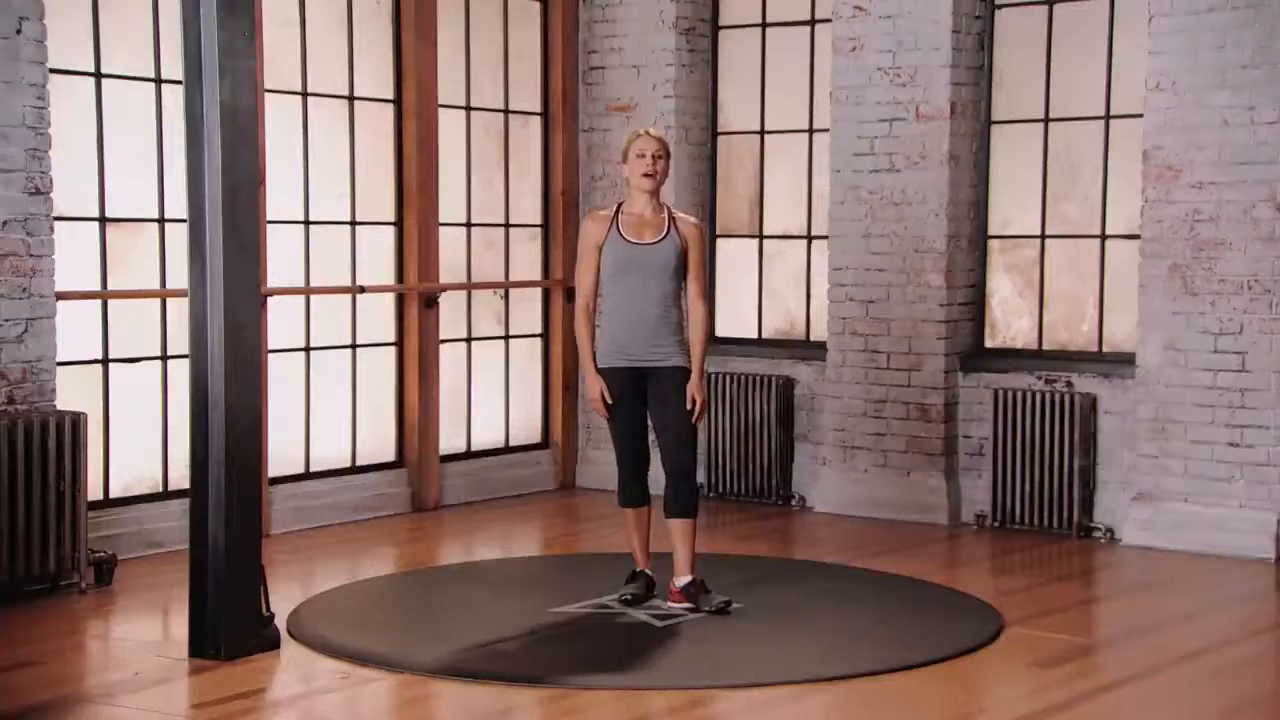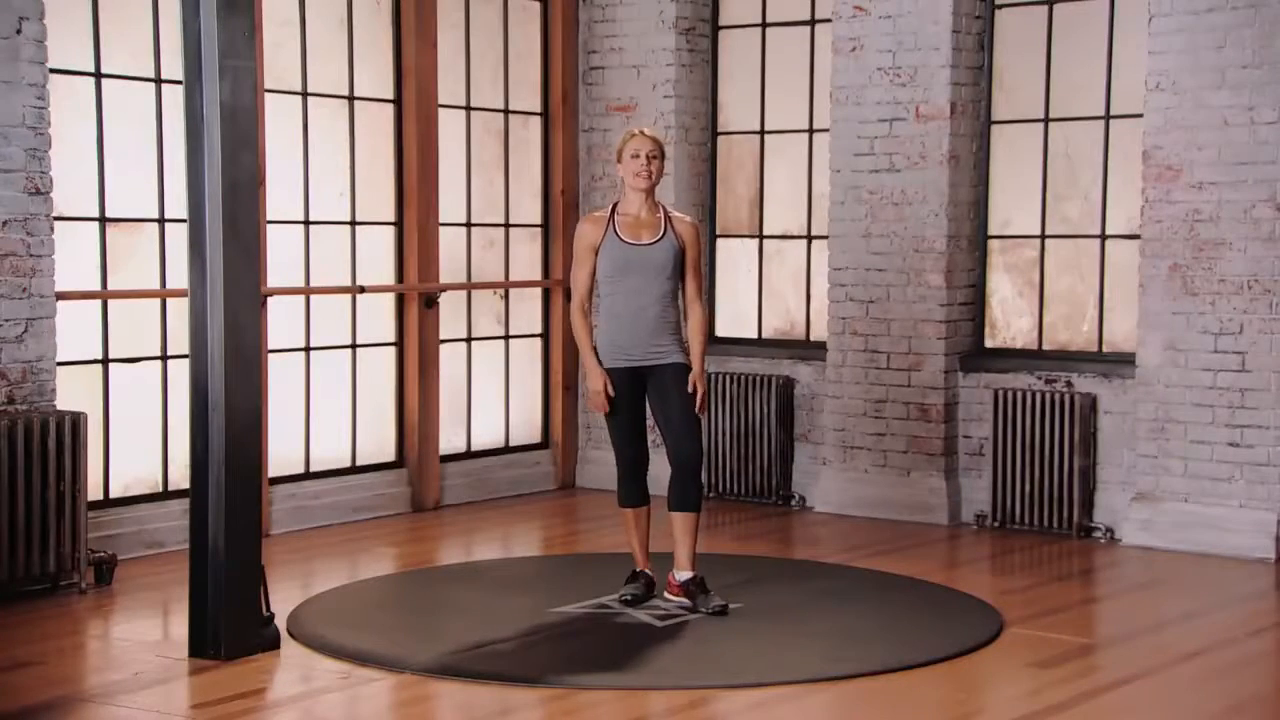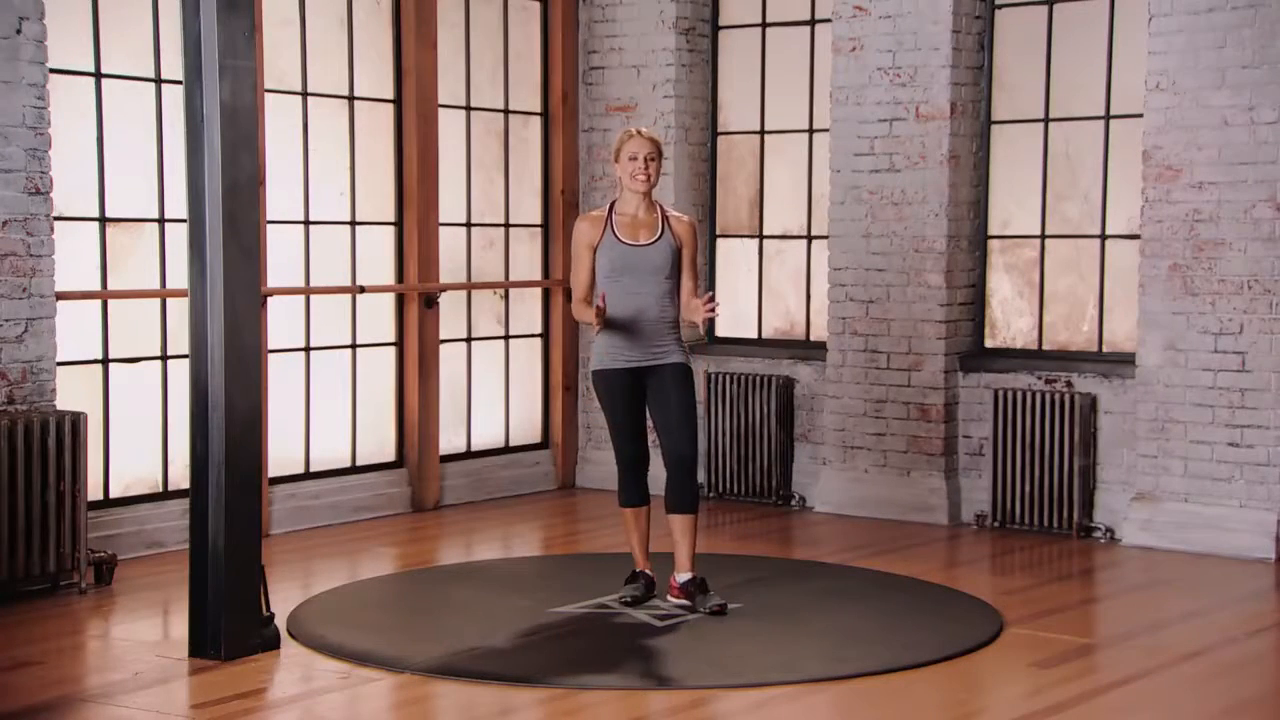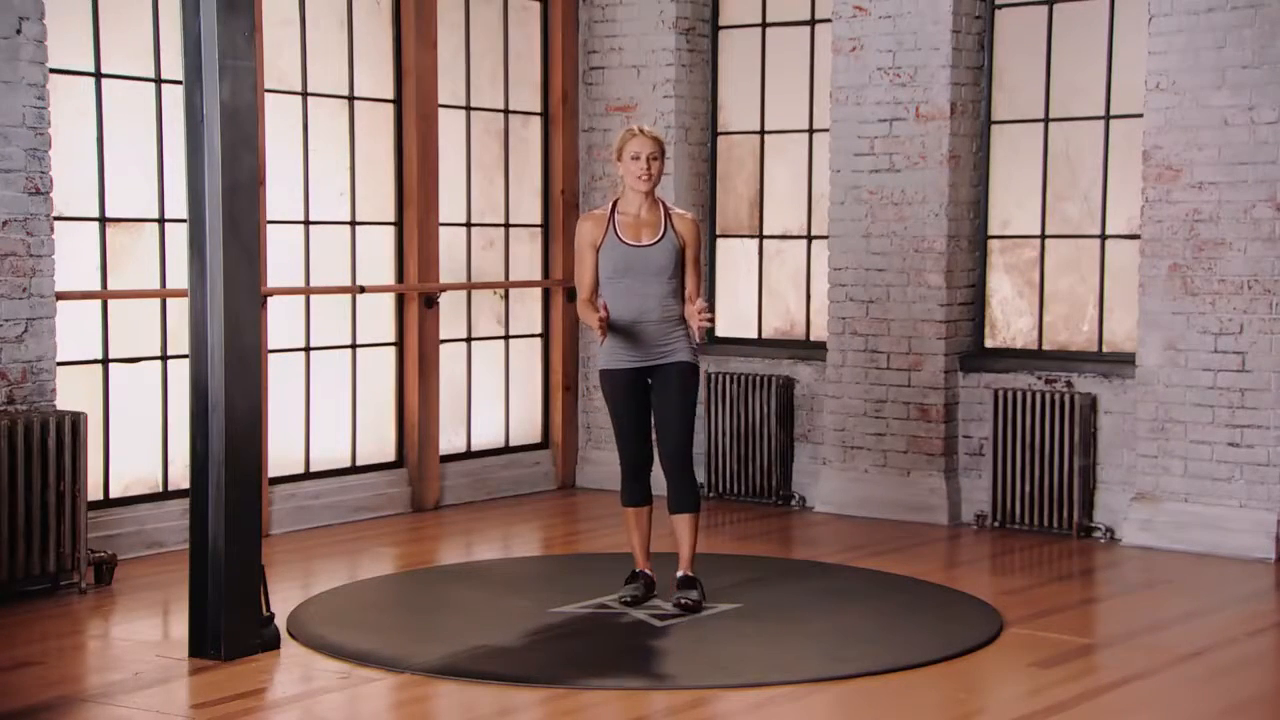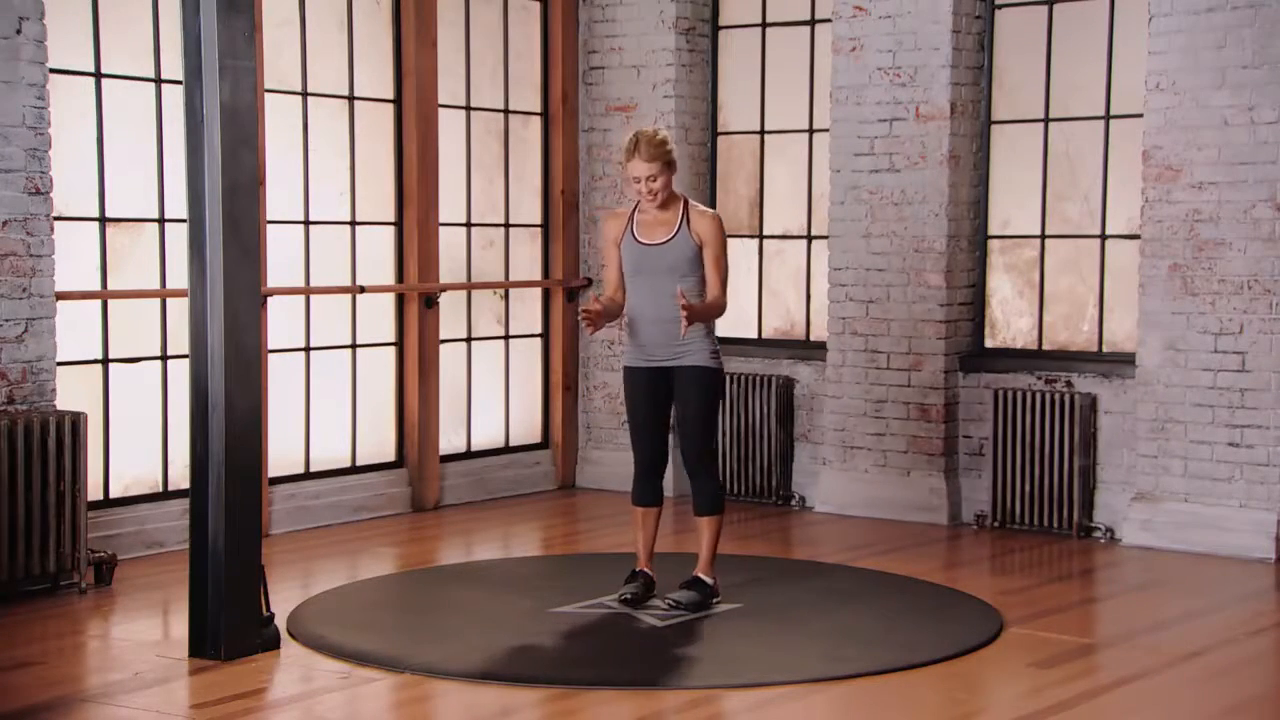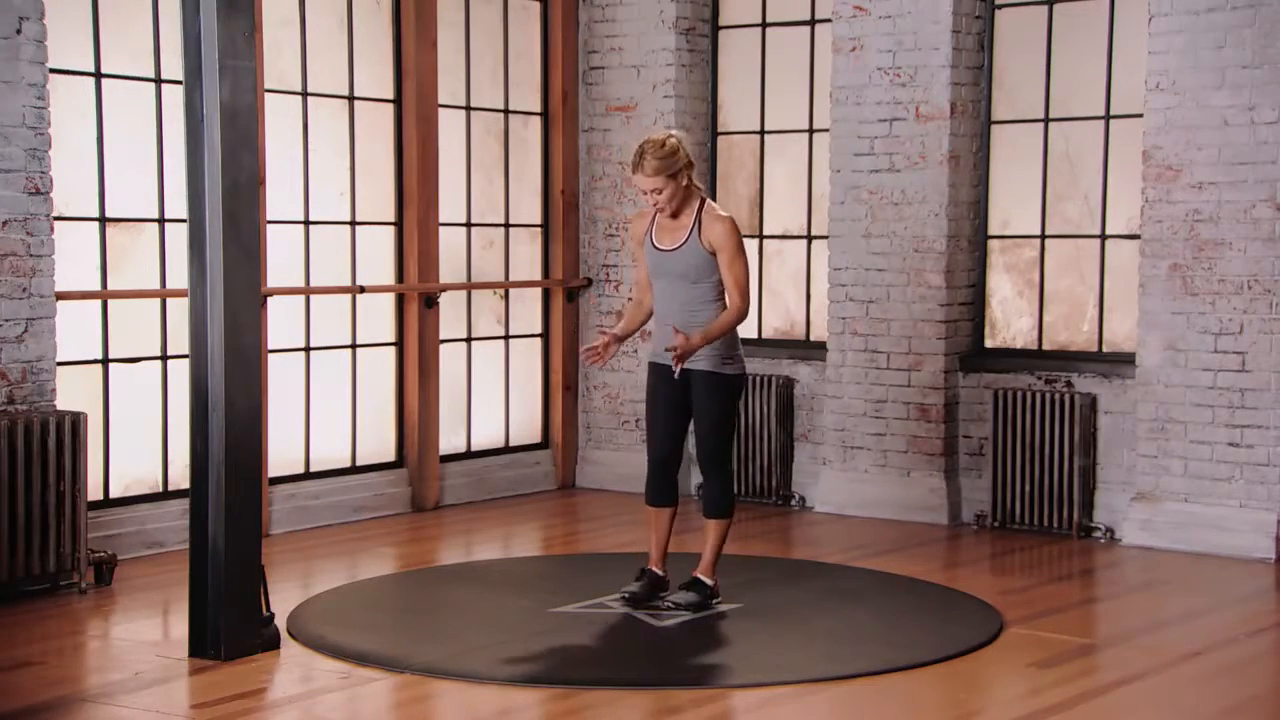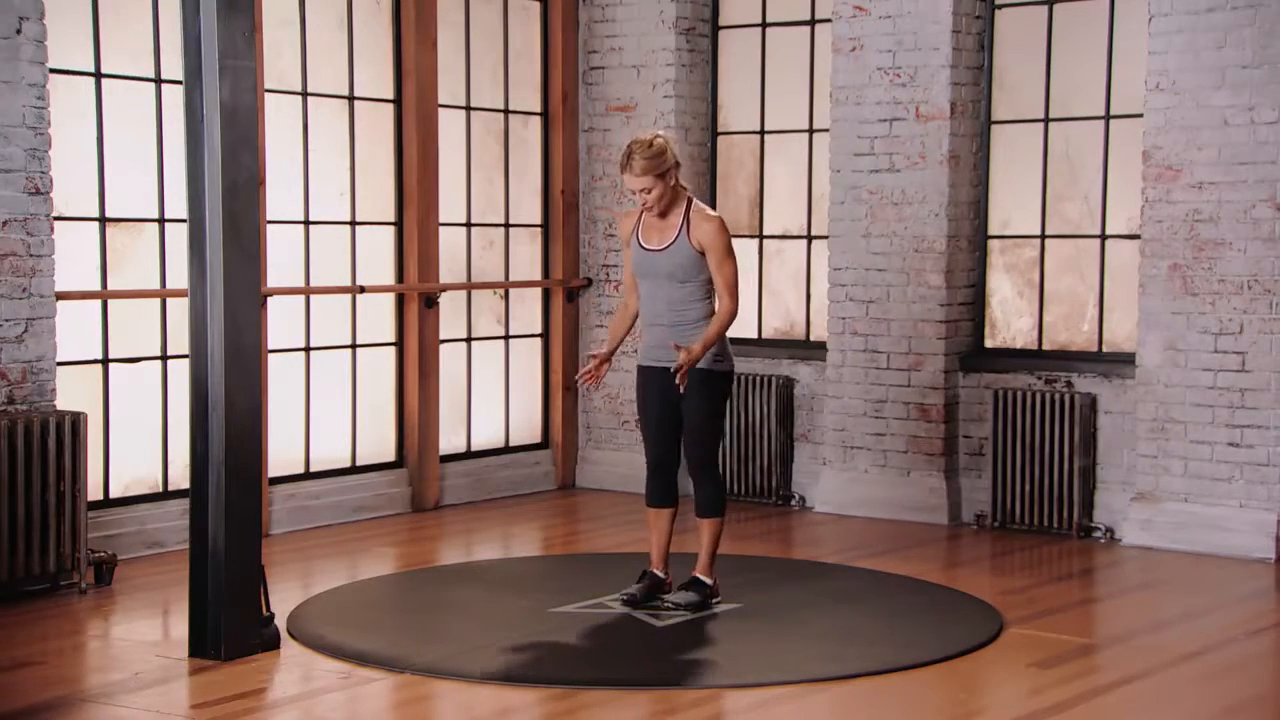
dt=0.5s
person 1, frame 1
left shoulder: (687, 229)
right shoulder: (598, 226)
left elbow: (697, 306)
right elbow: (584, 304)
left wrist: (697, 373)
right wrist: (590, 371)
left hip: (668, 363)
right hip: (616, 363)
left knee: (680, 464)
right knee: (632, 465)
left ankle: (684, 581)
right ankle: (641, 570)
person 1, frame 2
left shoulder: (683, 228)
right shoulder: (593, 227)
left elbow: (694, 304)
right elbow: (579, 305)
left wrist: (698, 367)
right wrist: (591, 366)
left hip: (669, 360)
right hip: (615, 363)
left knee: (687, 456)
right knee: (631, 464)
left ankle: (684, 576)
right ankle: (641, 570)
person 1, frame 3
left shoulder: (680, 227)
right shoulder: (591, 226)
left elbow: (686, 301)
right elbow: (578, 303)
left wrist: (698, 311)
right wrist: (596, 316)
left hip: (668, 359)
right hip: (615, 360)
left knee: (682, 459)
right knee: (631, 463)
left ankle: (686, 578)
right ankle: (642, 571)
person 1, frame 4
left shoulder: (683, 225)
right shoulder: (593, 225)
left elbow: (691, 296)
right elbow: (584, 298)
left wrist: (696, 314)
right wrist: (597, 319)
left hip: (674, 356)
right hip: (621, 360)
left knee: (677, 459)
right knee: (634, 463)
left ankle: (686, 573)
right ankle: (642, 570)
person 1, frame 5
left shoulder: (703, 221)
right shoulder: (616, 225)
left elbow: (718, 299)
right elbow: (614, 296)
left wrist: (695, 311)
right wrist: (601, 313)
left hip: (694, 358)
right hip: (642, 360)
left knee: (698, 462)
right knee: (647, 463)
left ankle: (704, 575)
right ankle: (643, 569)
person 1, frame 6
left shoulder: (718, 226)
right shoulder: (642, 227)
left elbow: (739, 304)
left wrist: (698, 341)
right wrist: (617, 335)
left hip: (716, 364)
right hip: (665, 362)
left knee: (713, 466)
right knee: (660, 462)
left ankle: (706, 578)
right ankle: (655, 569)
person 1, frame 7
left shoulder: (707, 225)
right shoulder: (630, 226)
left elbow: (727, 302)
left wrist: (698, 351)
right wrist: (608, 350)
left hip: (704, 363)
right hip: (653, 362)
left knee: (701, 465)
right knee: (659, 464)
left ankle: (704, 577)
right ankle: (656, 571)
